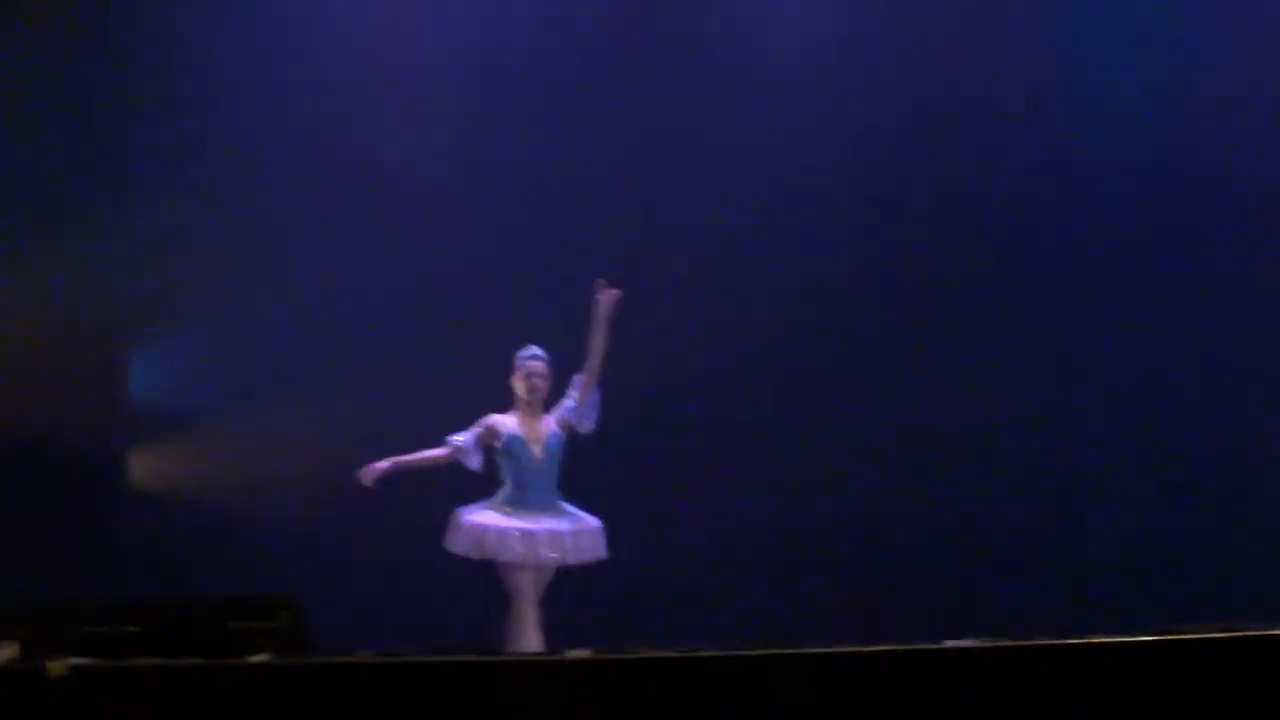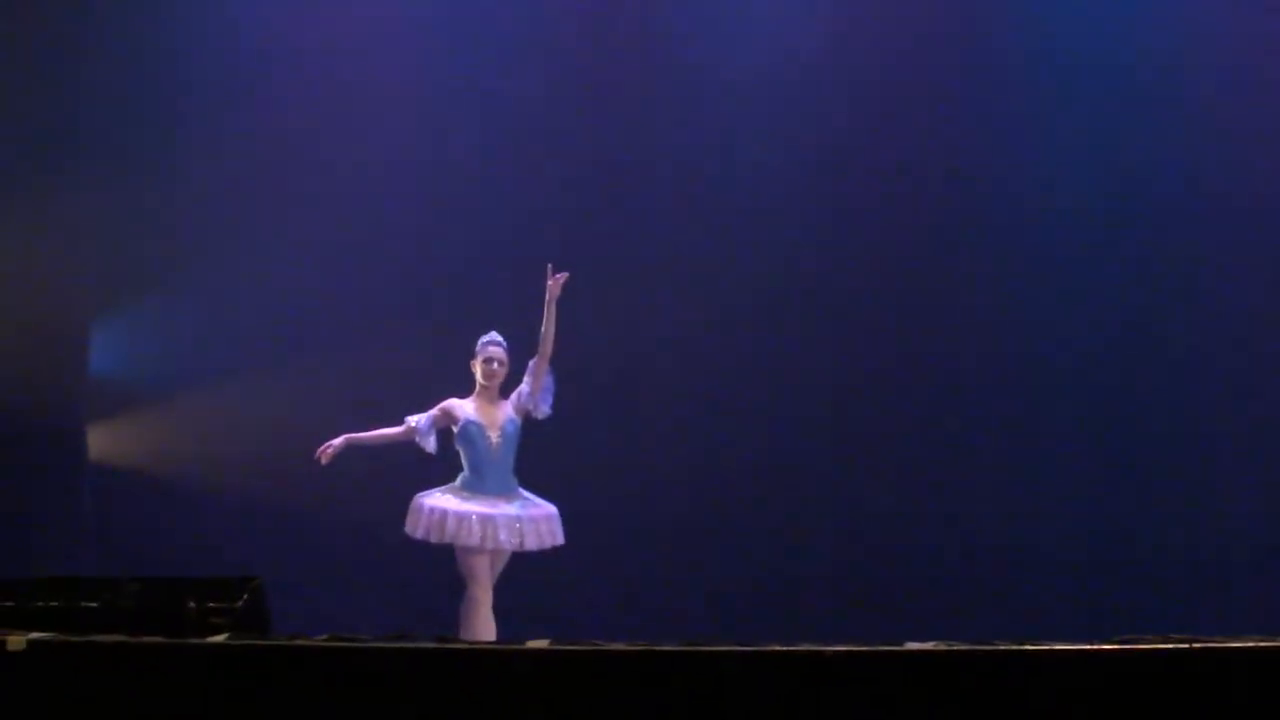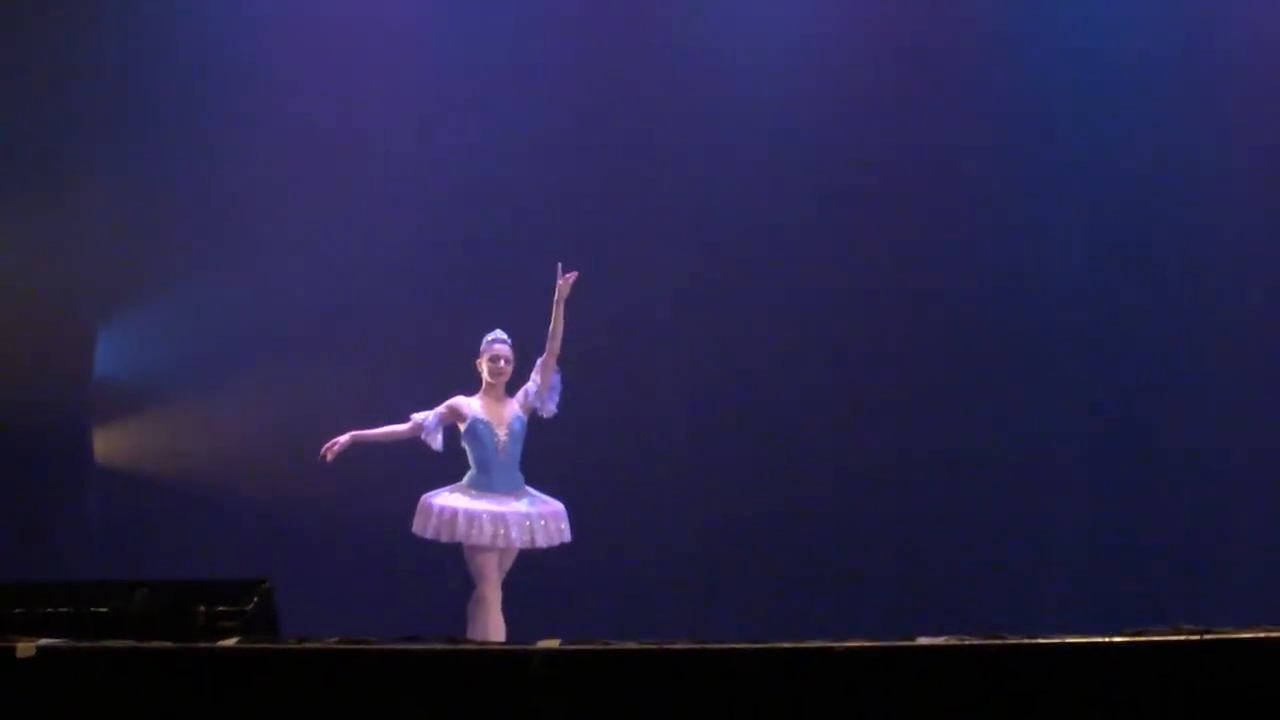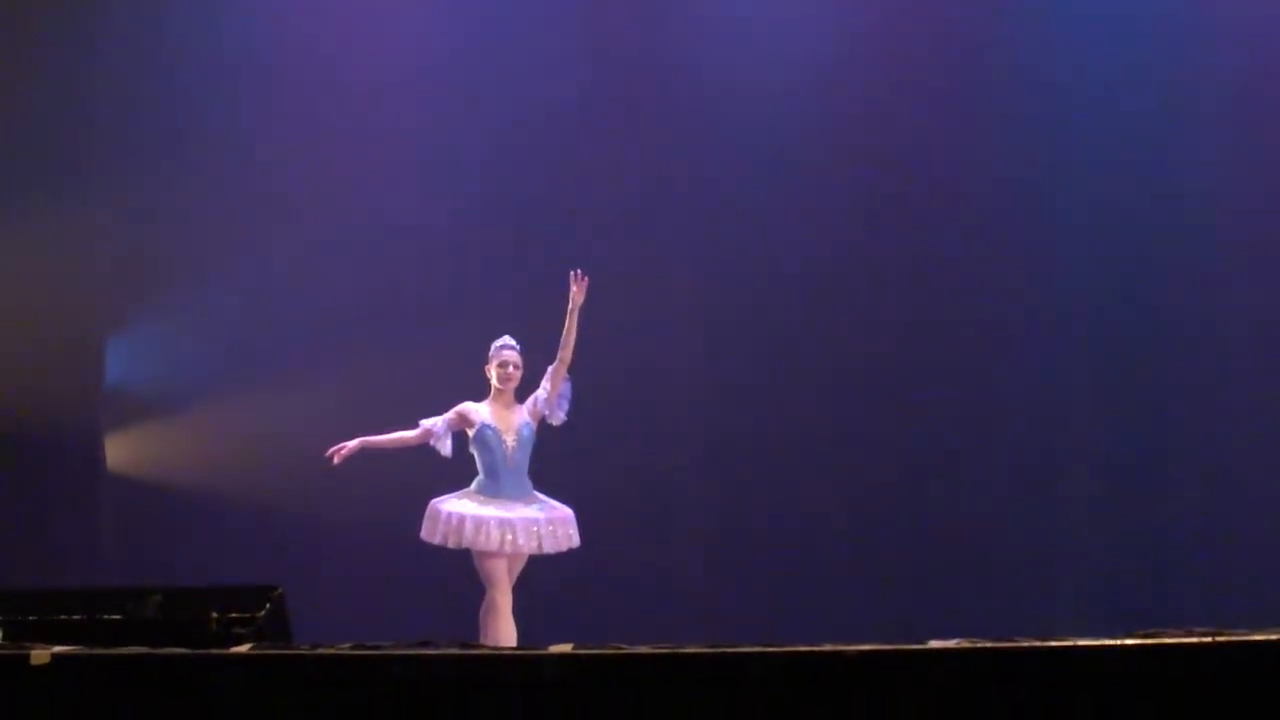
dt=1s
person 1, frame 1
left shoulder: (560, 420)
right shoulder: (496, 424)
left elbow: (591, 372)
right elbow: (446, 453)
left wrist: (602, 317)
right wrist: (391, 463)
left hip: (550, 522)
right hip: (511, 520)
left knee: (528, 605)
right knee: (524, 605)
person 1, frame 2
left shoulder: (516, 406)
right shoulder: (455, 408)
left elbow: (544, 356)
right elbow: (402, 431)
left wrist: (550, 302)
right wrist: (348, 439)
left hip: (507, 507)
right hip: (468, 504)
left knee: (480, 591)
right knee: (480, 591)
person 1, frame 3
left shoulder: (522, 404)
right shoulder: (462, 406)
left elbow: (551, 355)
right elbow: (407, 429)
left wrist: (559, 301)
right wrist: (354, 436)
left hip: (514, 505)
right hip: (476, 503)
left knee: (487, 590)
right knee: (488, 591)
left ankle: (476, 641)
person 1, frame 4
left shoulder: (532, 410)
right shoulder: (470, 412)
left elbow: (562, 362)
right elbow: (416, 435)
left wrist: (574, 309)
right wrist: (362, 442)
left hip: (523, 511)
right hip: (484, 510)
left knee: (498, 596)
right knee: (500, 596)
